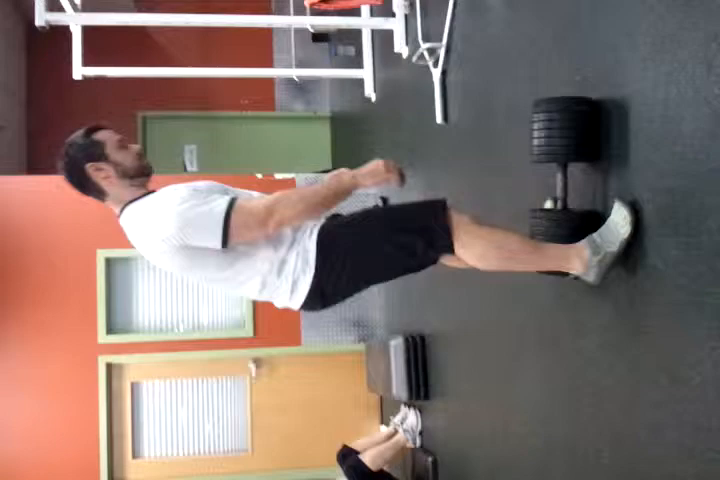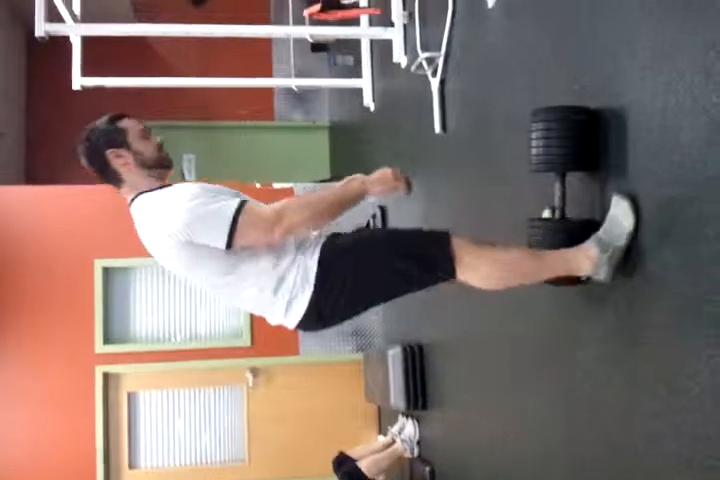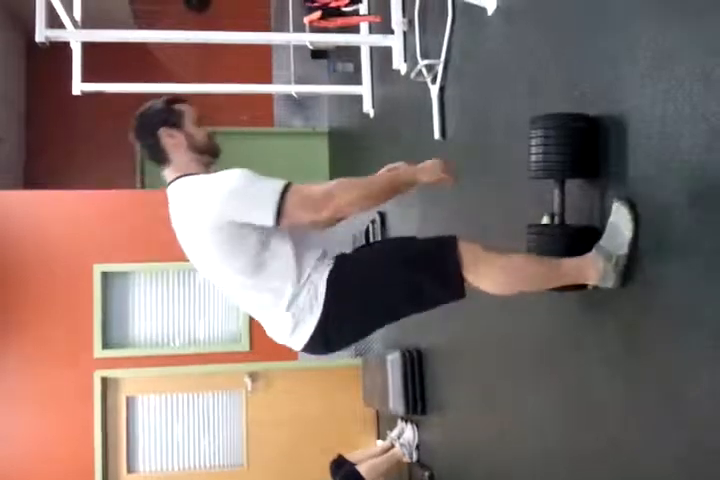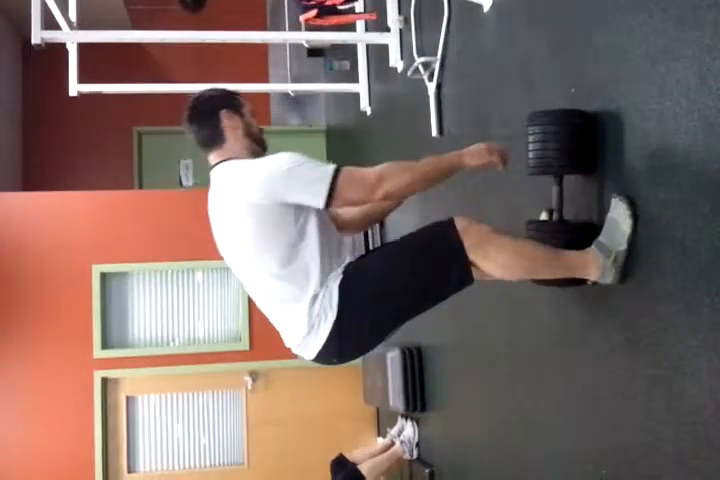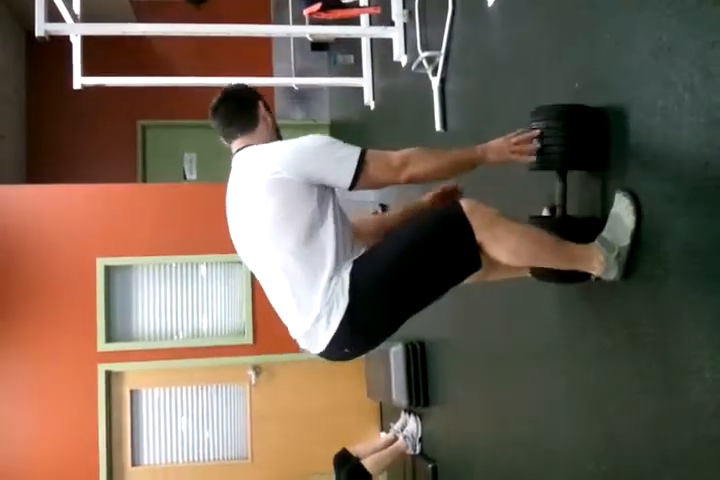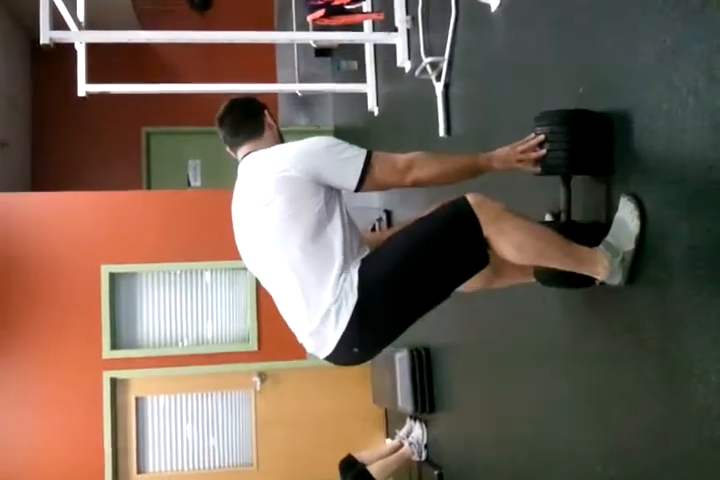
dt=0.2s
person 1, frame 1
left shoulder: (153, 215)
right shoulder: (168, 213)
right elbow: (271, 217)
left wrist: (335, 182)
right wrist: (353, 179)
left hip: (307, 253)
right hip: (316, 263)
left knee: (437, 242)
right knee: (453, 227)
left ankle: (550, 258)
right ankle: (581, 257)
person 1, frame 2
left shoulder: (161, 211)
right shoulder: (177, 207)
left elbow: (262, 228)
right elbow: (278, 224)
left wrist: (344, 190)
right wrist: (362, 188)
left hip: (304, 287)
right hip: (314, 289)
left knee: (433, 250)
right knee: (456, 254)
left ankle: (554, 265)
right ankle: (587, 260)
person 1, frame 3
left shoulder: (194, 201)
right shoulder: (221, 189)
left elbow: (303, 217)
right elbow: (322, 203)
left wrist: (383, 181)
right wrist: (406, 177)
left hip: (310, 315)
right hip: (321, 314)
left knee: (448, 262)
right knee: (464, 257)
left ankle: (553, 270)
right ankle: (594, 268)
person 1, frame 4
left shoulder: (230, 193)
right shoulder: (268, 173)
left elbow: (340, 221)
right elbow: (374, 184)
left wrist: (403, 186)
right wrist: (459, 160)
left hip: (322, 329)
right hip: (337, 321)
left knee: (456, 258)
right knee: (467, 235)
left ankle: (565, 266)
right ankle: (595, 264)
person 1, frame 5
left shoulder: (242, 192)
right shoulder: (294, 153)
right elbow: (402, 167)
left wrist: (424, 207)
right wrist: (486, 153)
left hip: (328, 330)
right hip: (347, 315)
left knee: (464, 255)
right knee: (473, 214)
left ankle: (567, 260)
right ankle: (599, 259)
person 1, frame 6
left shoulder: (247, 201)
right shoulder: (298, 155)
right elbow: (408, 170)
left wrist: (429, 226)
right wrist: (493, 160)
left hip: (337, 335)
right hip: (355, 315)
left knee: (470, 262)
right knee: (479, 210)
left ankle: (569, 265)
right ankle: (604, 263)
